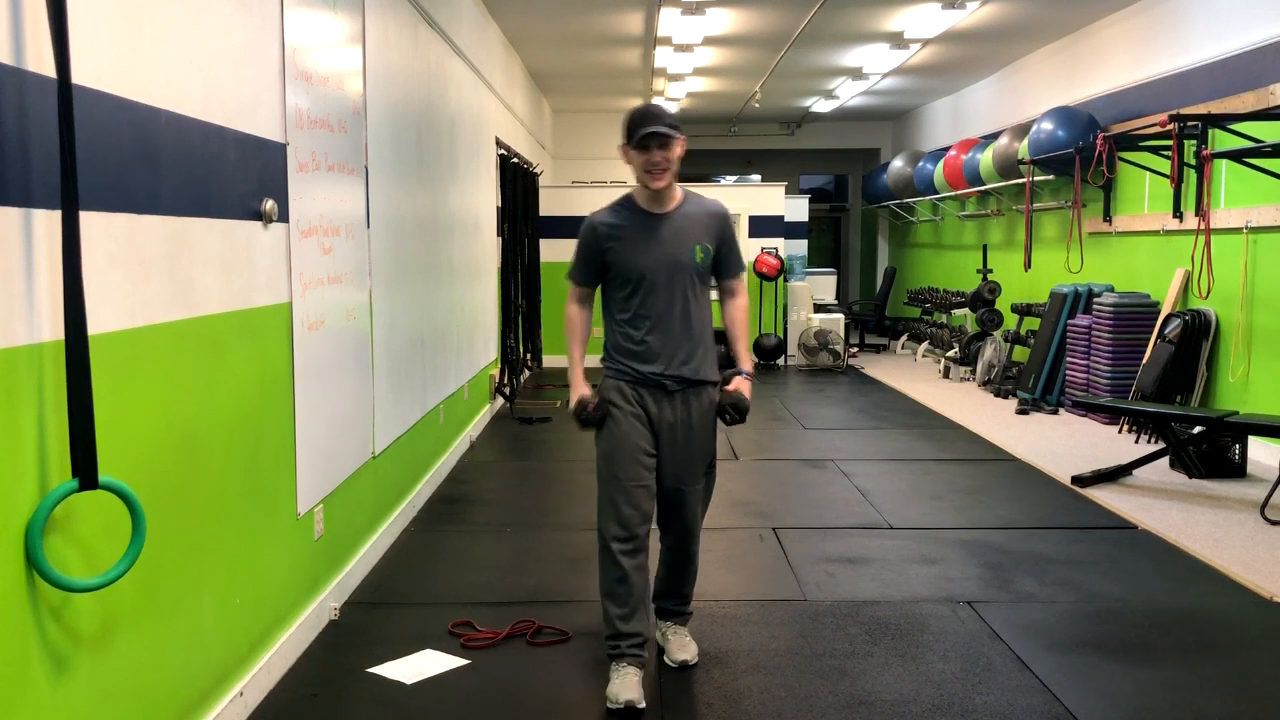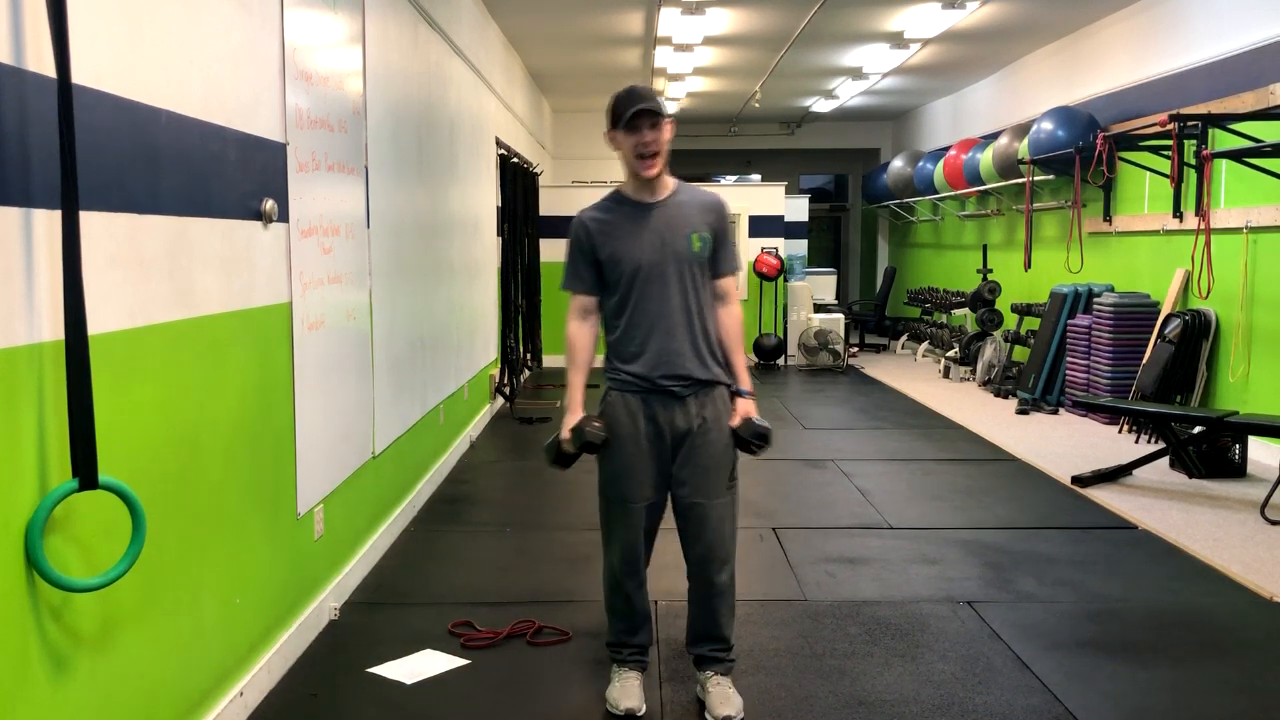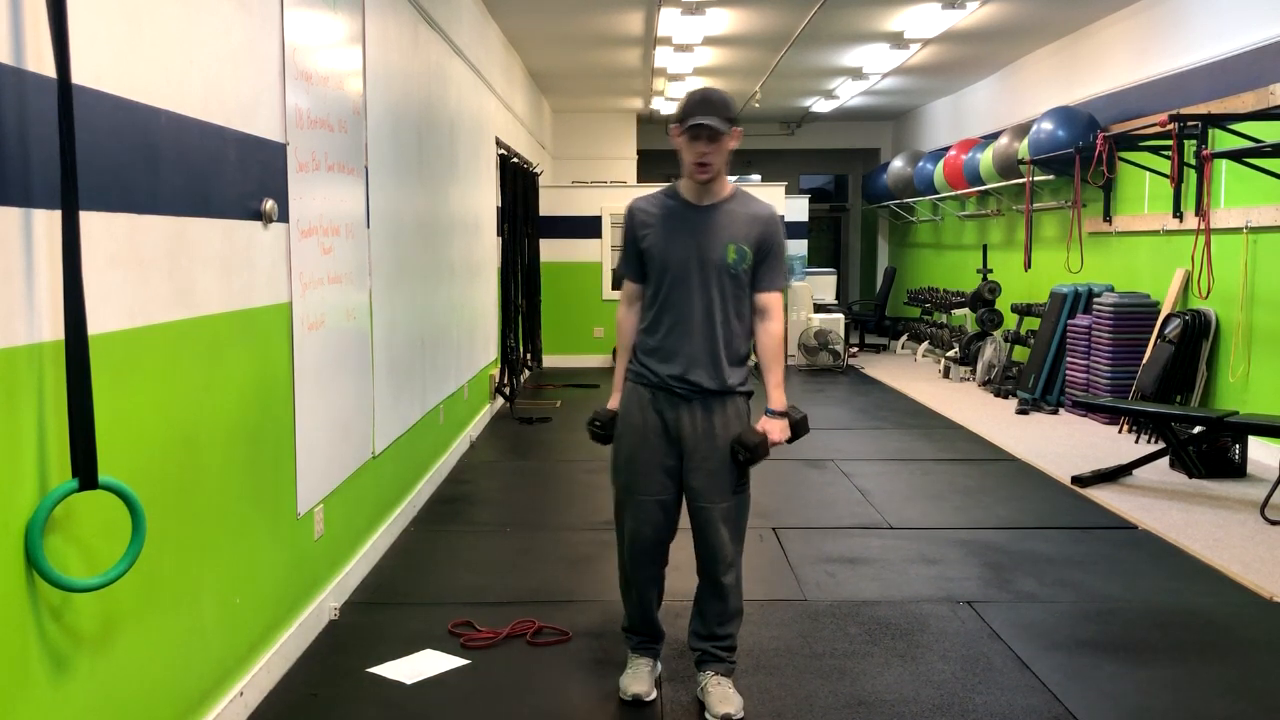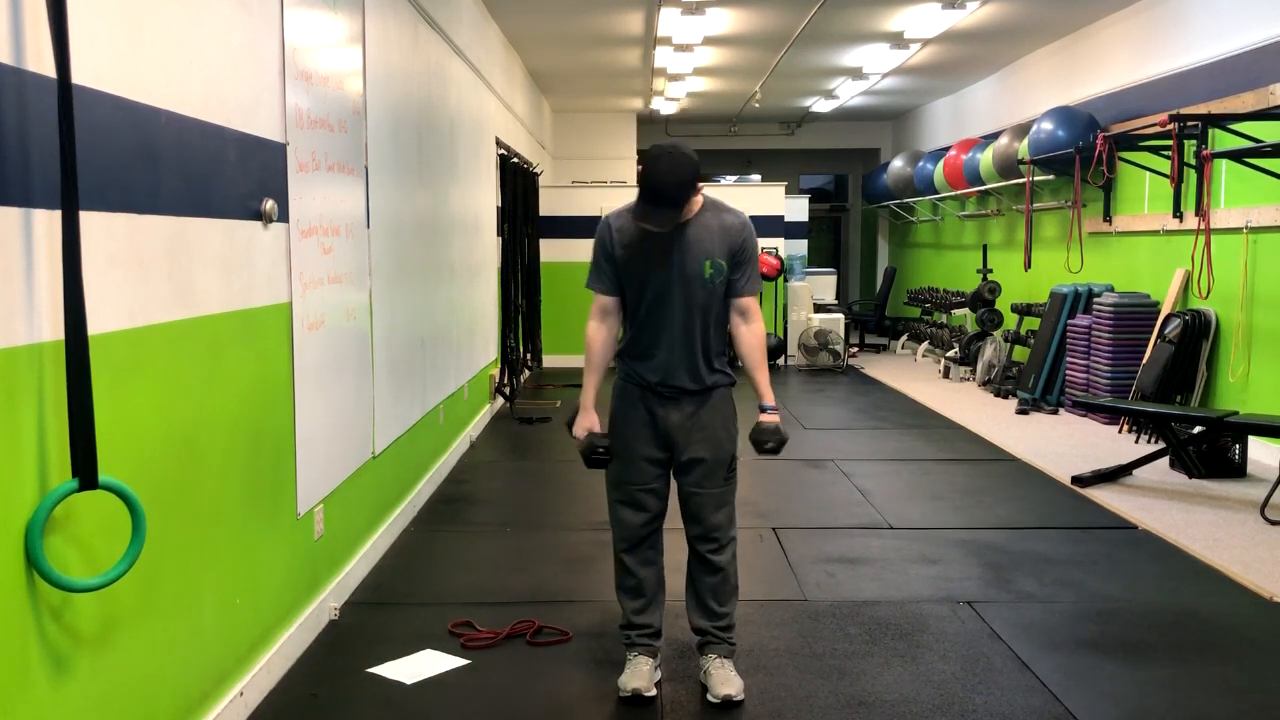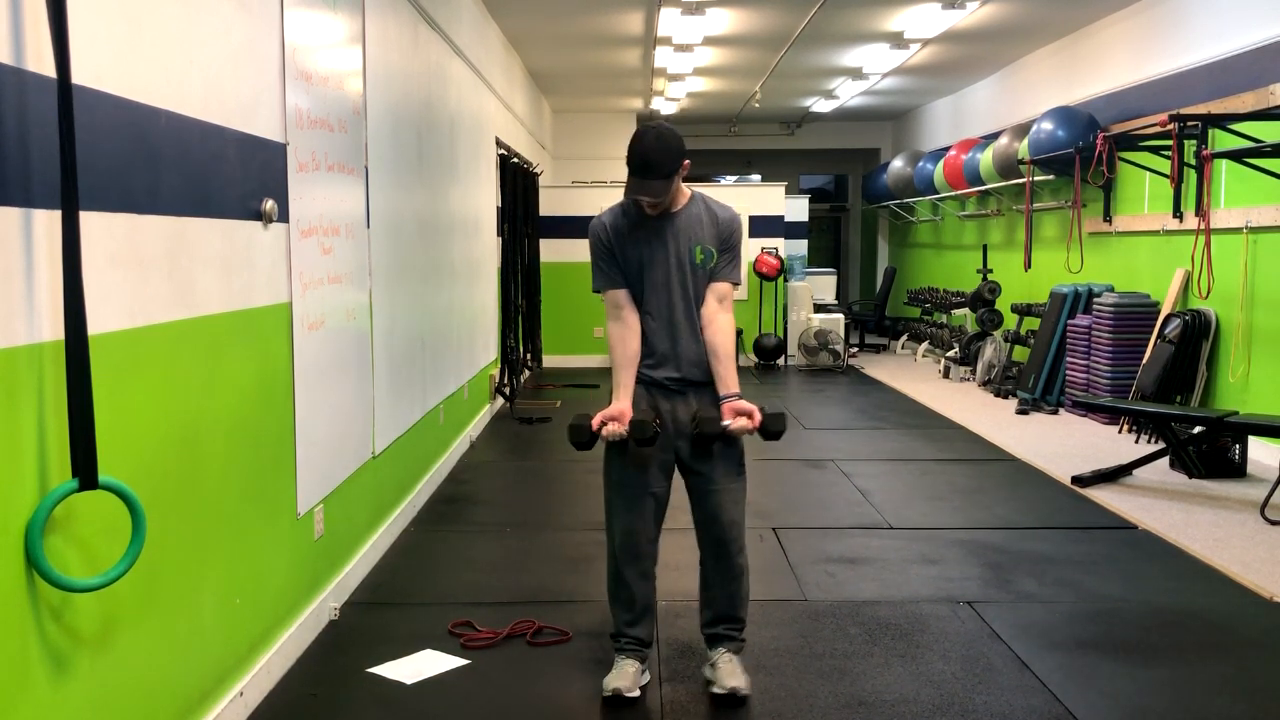
dt=1s
person 1, frame 1
left shoulder: (711, 217)
right shoulder: (603, 226)
left elbow: (733, 293)
right elbow: (579, 299)
left wrist: (742, 367)
right wrist: (577, 374)
left hip: (693, 391)
right hip: (625, 392)
left knee: (684, 519)
right knee: (624, 526)
left ankle: (674, 618)
right ankle: (627, 654)
person 1, frame 2
left shoulder: (708, 209)
right shoulder: (593, 224)
left elbow: (725, 301)
right elbow: (583, 317)
left wrist: (743, 388)
right wrist: (573, 405)
left hip: (705, 399)
right hip: (630, 403)
left knee: (711, 543)
right knee: (626, 543)
left ankle: (713, 666)
right ankle: (628, 661)
person 1, frame 3
left shoulder: (759, 220)
right shoulder: (644, 214)
left elbow: (768, 315)
right elbow: (631, 304)
left wrist: (776, 406)
right wrist: (617, 388)
left hip: (721, 405)
right hip: (647, 400)
left knee: (720, 545)
right knee: (641, 538)
left ankle: (715, 665)
right ankle: (643, 650)
person 1, frame 4
left shoulder: (733, 229)
right shoulder: (616, 229)
left elbow: (745, 318)
right elbow: (604, 318)
left wrist: (767, 401)
right wrist: (587, 405)
left hip: (706, 399)
right hip: (636, 398)
left knee: (711, 530)
right knee: (635, 529)
left ankle: (716, 648)
right ankle: (642, 647)
person 1, frame 5
left shoulder: (720, 222)
right shoulder: (608, 228)
left elbow: (717, 312)
right elbow: (622, 317)
left wrist: (731, 394)
right wrist: (622, 399)
left hip: (705, 395)
right hip: (643, 396)
left knee: (725, 529)
right knee: (631, 533)
left ankle: (724, 646)
right ankle: (631, 651)
